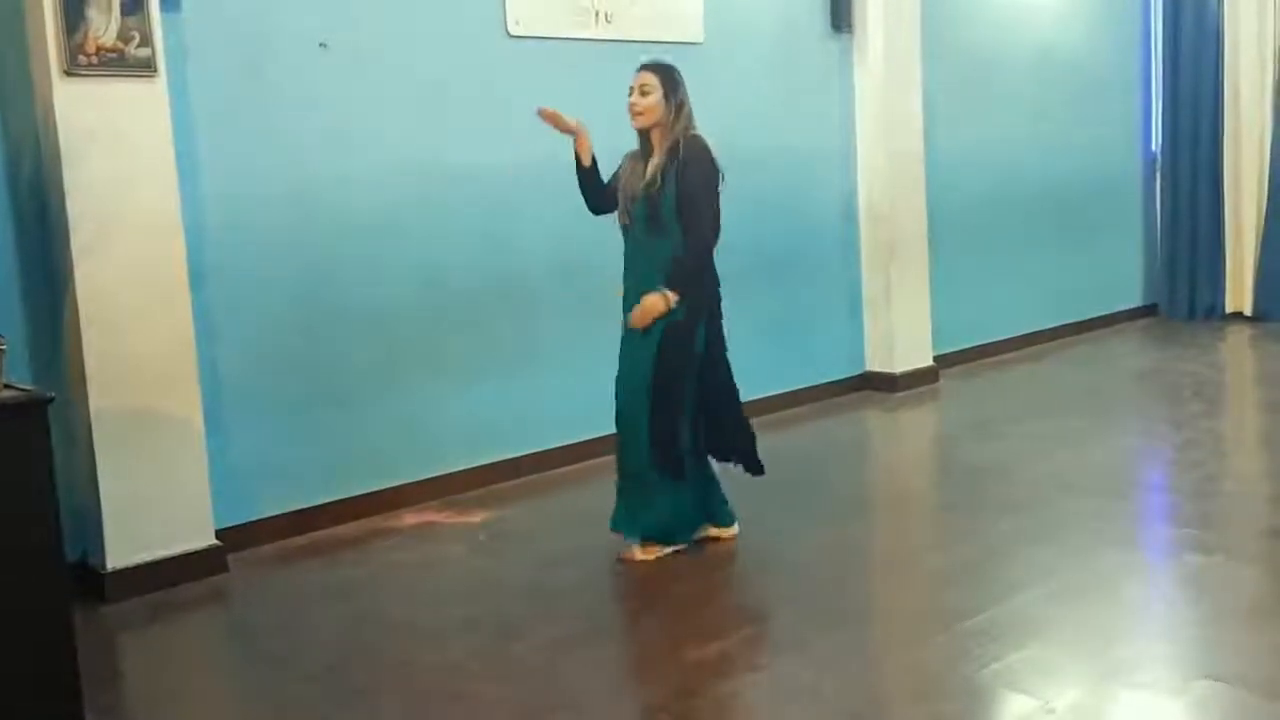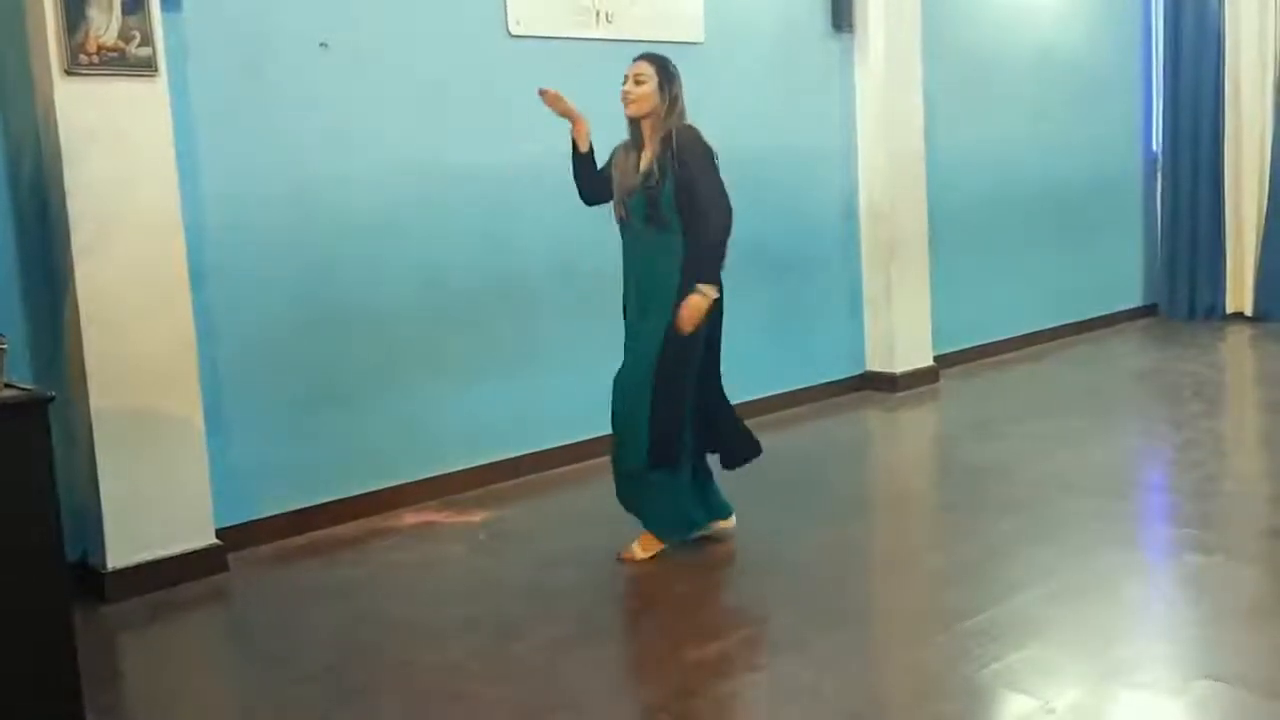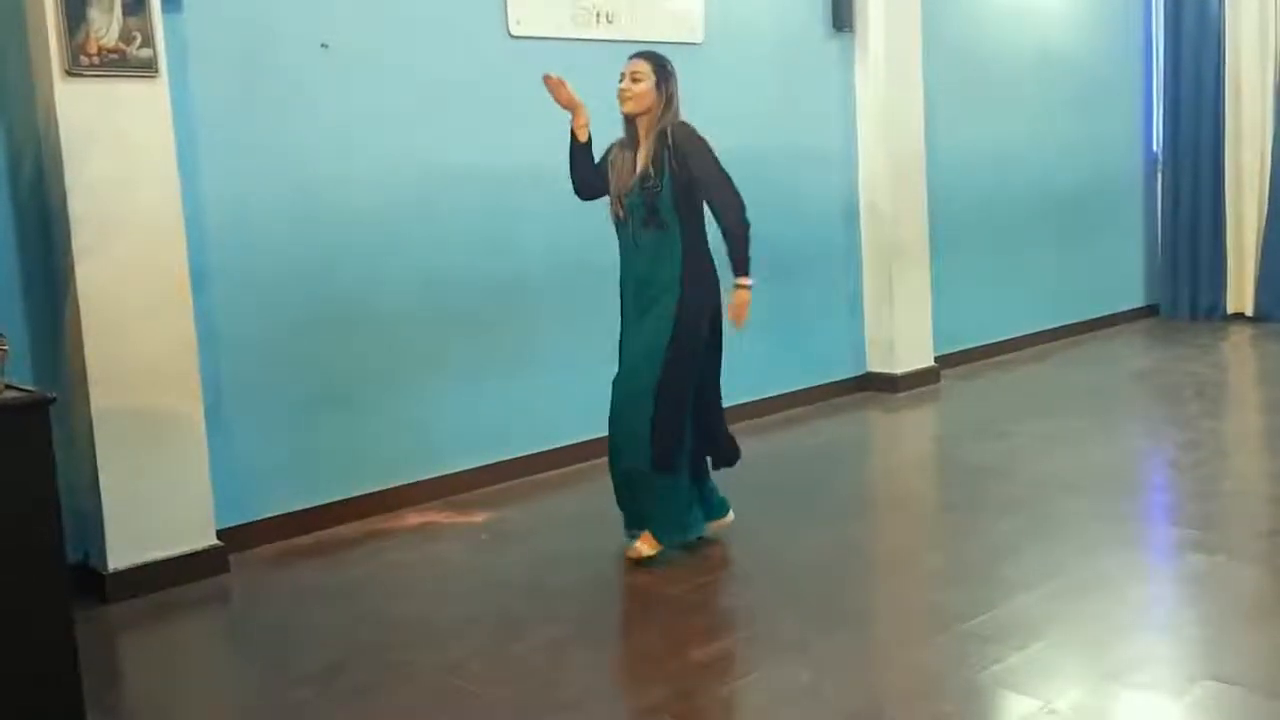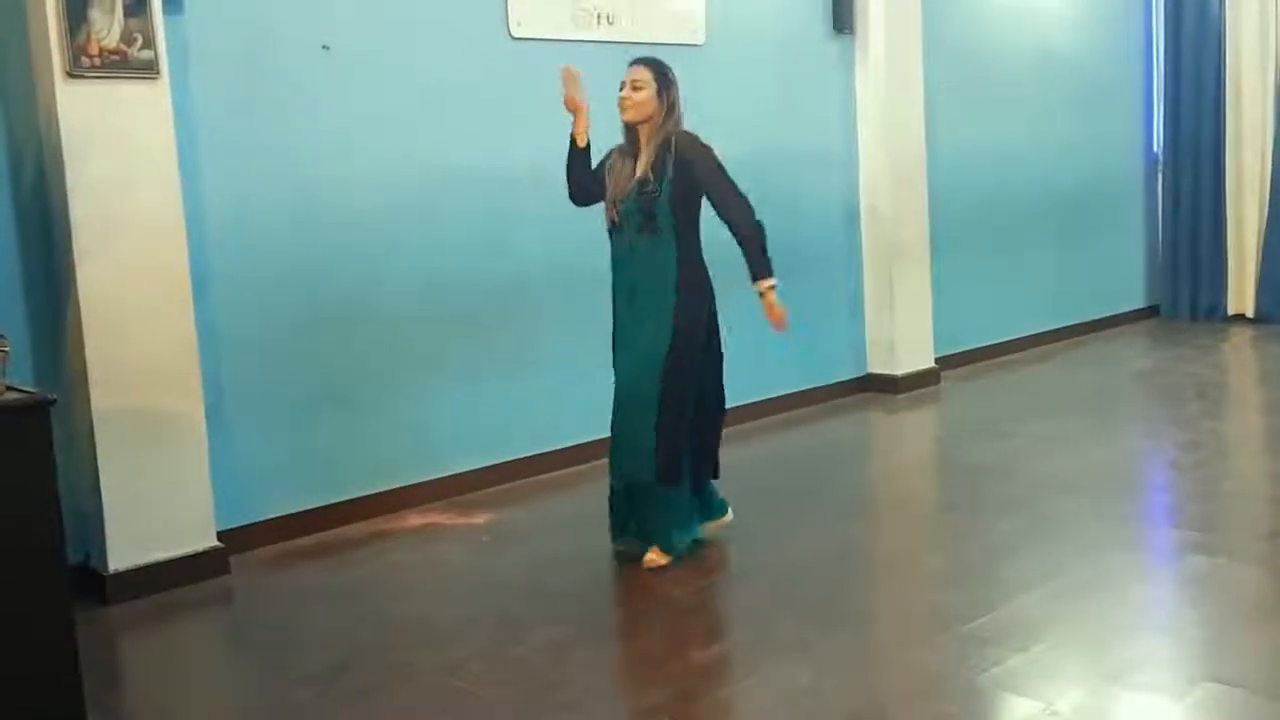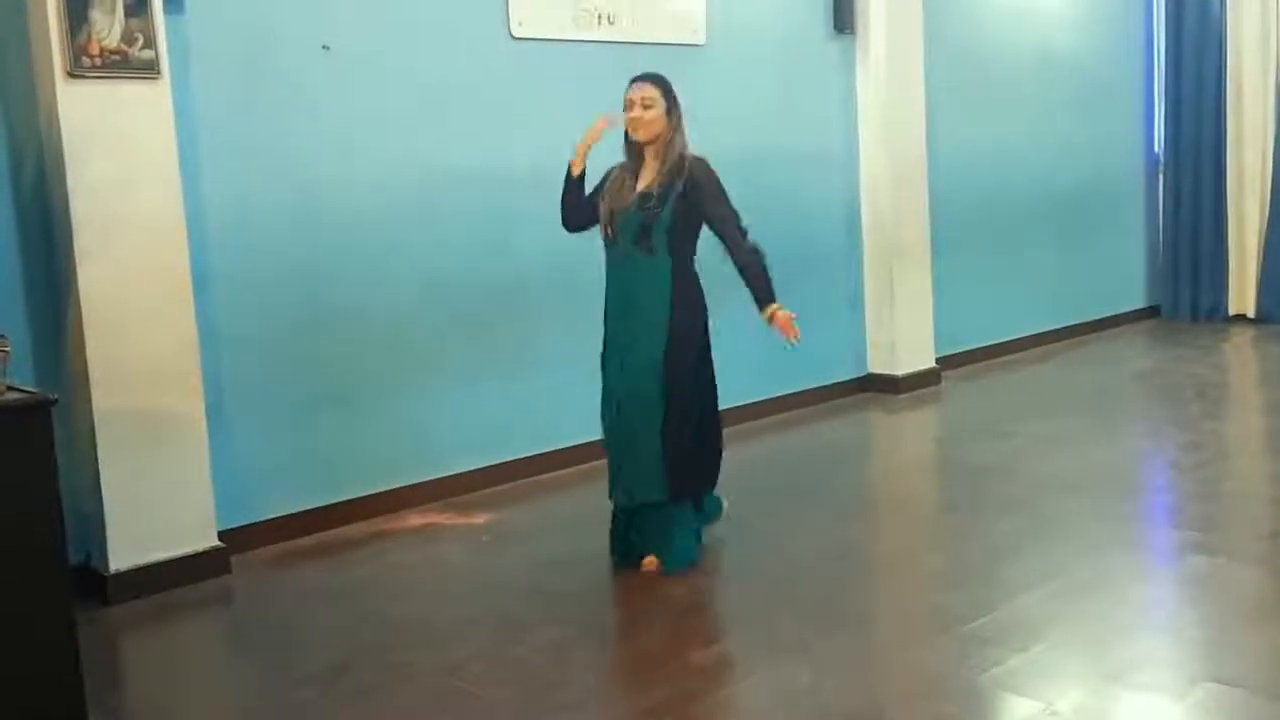
dt=0.1s
person 1, frame 1
left shoulder: (692, 154)
right shoulder: (635, 164)
left elbow: (705, 233)
right elbow: (600, 202)
left wrist: (668, 294)
right wrist: (581, 142)
left hip: (683, 303)
right hip: (648, 302)
left knee: (657, 404)
right knee: (659, 406)
left ankle: (664, 528)
right ankle: (712, 516)
person 1, frame 2
left shoulder: (684, 143)
right shoulder: (627, 155)
left elbow: (717, 217)
right elbow: (591, 193)
left wrist: (705, 288)
right wrist: (579, 129)
left hip: (682, 291)
right hip: (643, 296)
left knee: (650, 398)
right knee: (671, 403)
left ankle: (665, 520)
right ankle: (708, 511)
person 1, frame 3
left shoulder: (681, 141)
right shoulder: (622, 153)
left elbow: (729, 206)
right elbow: (586, 187)
left wrist: (741, 279)
right wrist: (578, 119)
left hip: (682, 293)
right hip: (641, 296)
left knee: (649, 399)
right knee: (668, 403)
left ankle: (665, 521)
right ankle: (705, 509)
person 1, frame 4
left shoulder: (686, 151)
right shoulder: (617, 162)
left elbow: (737, 211)
right elbow: (579, 195)
left wrist: (764, 280)
right wrist: (580, 124)
left hip: (678, 302)
right hip: (633, 304)
left knee: (657, 409)
right knee: (637, 410)
left ankle: (668, 531)
right ankle: (705, 508)
person 1, frame 5
left shoulder: (692, 174)
right shoulder: (618, 179)
left elbow: (734, 238)
right elbow: (573, 220)
left wrist: (768, 303)
right wrist: (579, 157)
left hip: (672, 317)
right hip: (625, 318)
left knee: (659, 422)
right knee: (628, 421)
left ankle: (668, 543)
right ankle: (690, 514)
